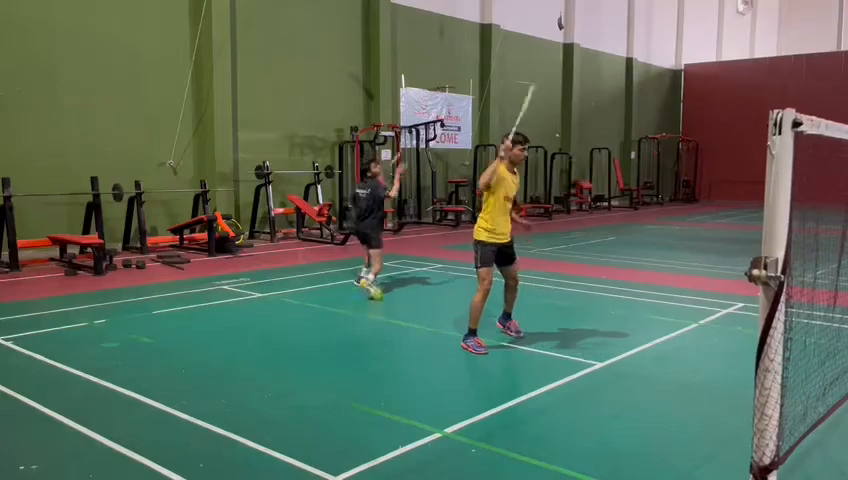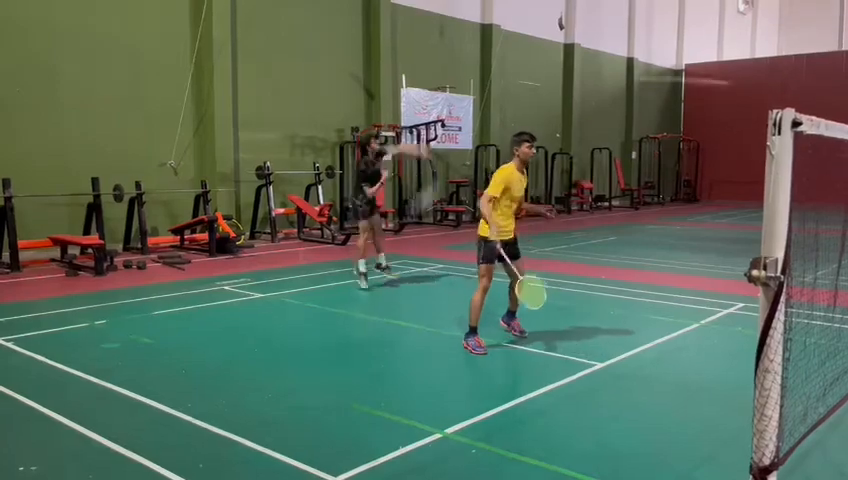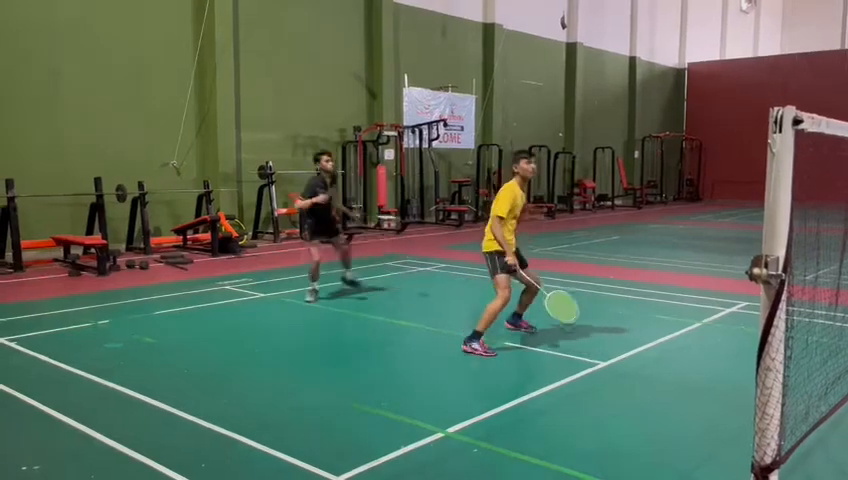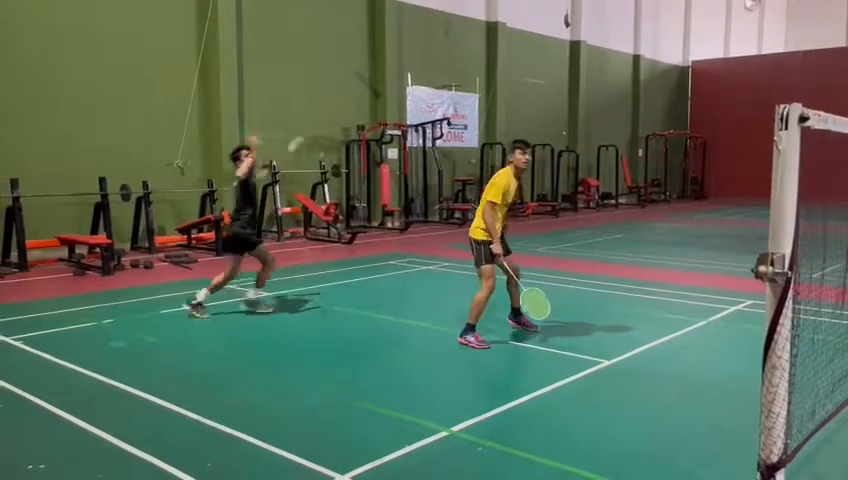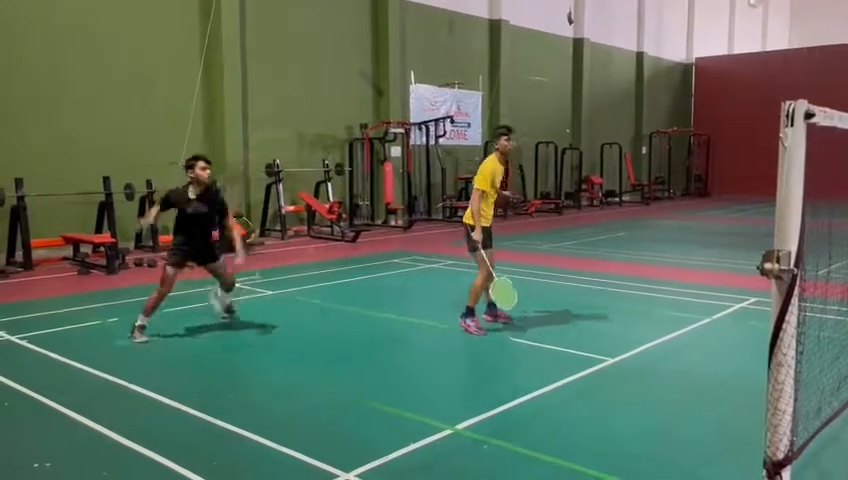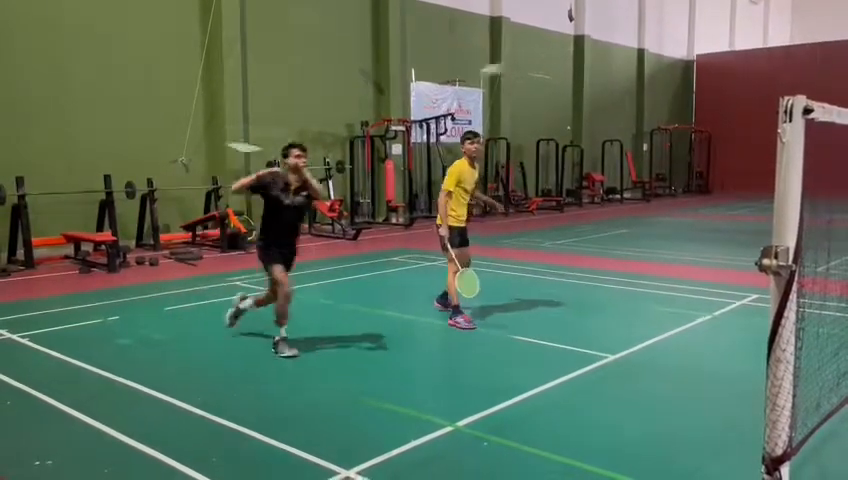
dt=0.5s
person 1, frame 1
left shoulder: (515, 175)
right shoulder: (498, 171)
right elbow: (482, 185)
left wrist: (519, 220)
right wrist: (499, 158)
left hip: (505, 238)
right hip: (486, 238)
left knee: (513, 281)
right knee: (485, 287)
left ankle: (506, 319)
right ankle: (470, 337)
person 1, frame 2
left shoulder: (523, 175)
right shoulder: (504, 173)
right elbow: (484, 203)
left wrist: (539, 209)
right wrist: (493, 229)
left hip: (509, 235)
right hip: (489, 236)
left knee: (518, 278)
right knee: (484, 284)
left ankle: (509, 317)
right ankle: (471, 335)
person 1, frame 3
left shoulder: (522, 191)
right shoulder: (508, 191)
right elbow: (495, 224)
right wrist: (508, 253)
left hip: (510, 247)
right hip: (496, 248)
left knee: (535, 284)
right knee: (504, 295)
left ankle: (515, 319)
right ankle: (473, 340)
person 1, frame 4
left shoulder: (515, 179)
right shoulder: (501, 178)
right elbow: (487, 211)
right wrist: (496, 243)
left hip: (495, 235)
right hip: (482, 236)
left knee: (514, 273)
right knee: (489, 285)
left ankle: (516, 316)
right ankle: (467, 332)
person 1, frame 5
left shoulder: (501, 165)
right shoulder: (489, 166)
right elbow: (475, 198)
left wrist: (501, 193)
right wrist: (477, 229)
left hip: (486, 223)
right hip: (475, 224)
left knee: (490, 267)
right knee: (485, 270)
left ankle: (491, 309)
right ankle: (468, 315)
person 1, frame 6
left shoulder: (475, 168)
right shoulder: (456, 168)
right elbow: (443, 197)
left wrist: (490, 201)
right wrist: (444, 225)
left hip: (461, 222)
right hip: (449, 224)
left knee: (464, 264)
right knee: (455, 267)
left ankle: (444, 299)
right ankle: (455, 314)
person 2, frame 1
left shoulder: (360, 187)
right shoulder: (376, 184)
left elbow: (357, 203)
right elbow: (392, 195)
right wrist: (397, 176)
left hip: (360, 228)
right hip: (372, 229)
left knee: (371, 253)
right knee: (377, 265)
left ankle: (363, 277)
right ankle: (368, 280)
person 2, frame 2
left shoulder: (376, 156)
right shoulder: (364, 167)
left elbow: (396, 149)
right elbow: (370, 194)
left wrist: (419, 150)
right wrist: (382, 182)
left hip: (371, 204)
right hip: (361, 203)
left knee: (378, 234)
right knee: (364, 237)
left ankle: (381, 263)
right ankle: (361, 271)
person 2, frame 3
left shoulder: (331, 180)
right shoulder: (313, 183)
right elbow: (299, 205)
left wrist: (346, 211)
right wrist: (315, 200)
left hip: (328, 222)
right hip: (312, 225)
left knee: (345, 250)
right knee: (316, 259)
left ankle: (348, 276)
right ankle: (313, 288)
person 2, frame 4
left shoulder: (247, 177)
right shoulder: (245, 178)
right elbow: (239, 174)
right wrist: (250, 158)
left hip: (238, 231)
right hip: (244, 231)
left knee: (229, 273)
right knee: (269, 262)
left ankle: (197, 302)
right ankle: (253, 297)
person 2, frame 5
left shoulder: (214, 195)
right shoulder: (175, 195)
left elbow: (230, 225)
right elbow: (158, 208)
left wrist: (239, 250)
right wrist: (149, 218)
left hip: (204, 245)
right hip: (181, 246)
left knee: (229, 280)
right knee: (163, 290)
left ankle: (224, 302)
right ankle: (140, 325)
person 2, frame 6
left shoulder: (307, 187)
right shoulder: (271, 183)
left elbow: (321, 197)
right elbow: (235, 189)
left wrist: (305, 174)
right wrist: (259, 175)
left hip: (288, 248)
right hip: (269, 246)
left knee: (275, 296)
right knee: (285, 291)
left ankle: (242, 304)
right ankle: (281, 338)
